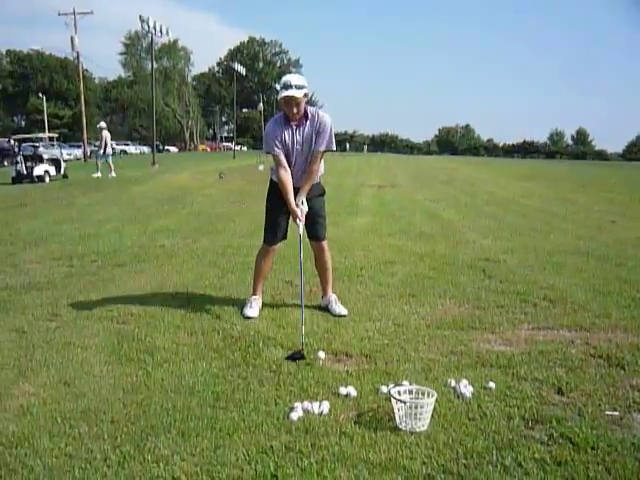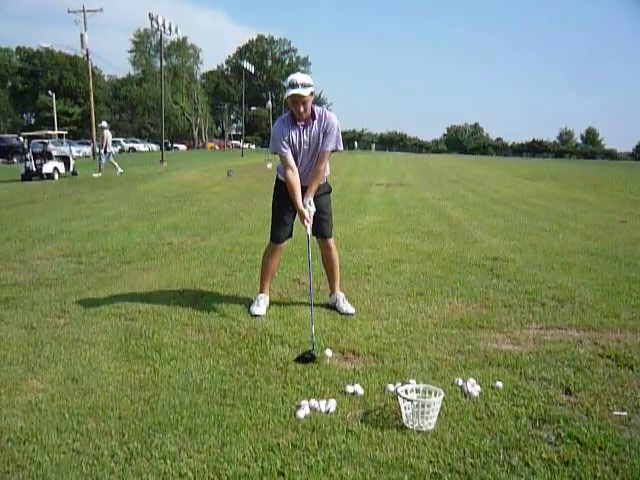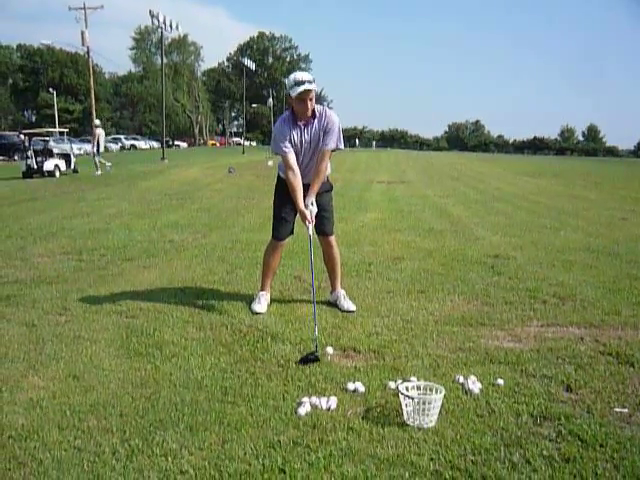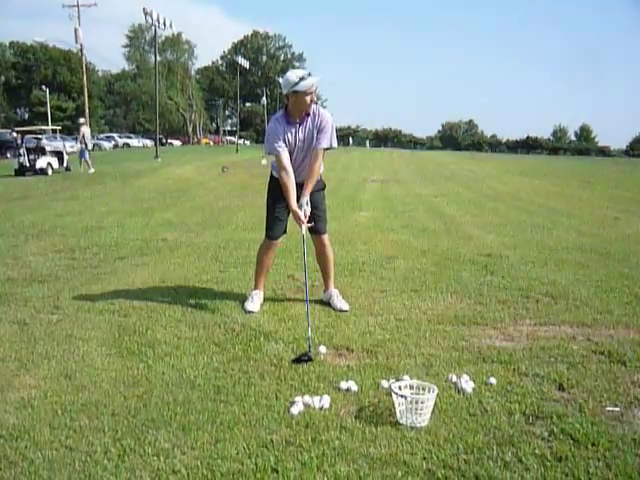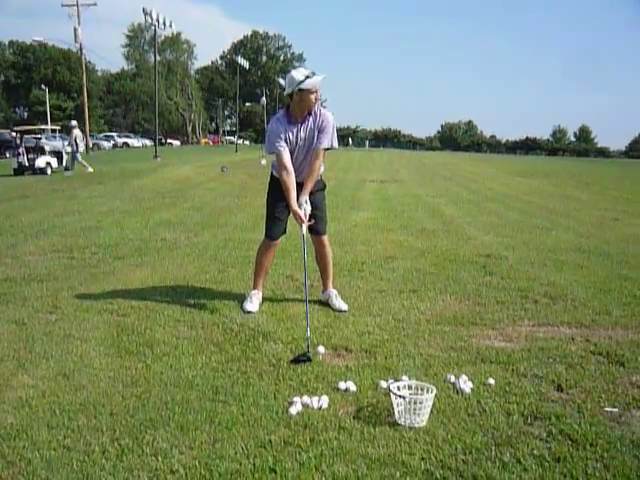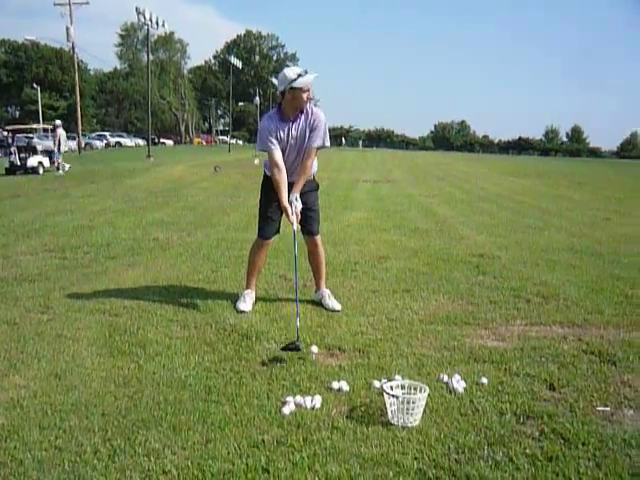
dt=0.2s
person 1, frame 1
left shoulder: (321, 121)
right shoulder: (274, 127)
left elbow: (315, 163)
right elbow: (282, 168)
left wrist: (302, 197)
right wrist: (291, 205)
left hip: (311, 188)
right hip: (280, 188)
left knee: (320, 243)
right knee: (270, 243)
left ankle: (328, 296)
right ankle: (255, 297)
person 1, frame 2
left shoulder: (328, 120)
right shoulder: (281, 127)
left elbow: (322, 163)
right elbow: (289, 168)
left wrist: (309, 197)
right wrist: (299, 206)
left hip: (318, 187)
right hip: (286, 187)
left knee: (327, 241)
right knee: (276, 242)
left ankle: (336, 295)
right ankle: (263, 295)
person 1, frame 3
left shoulder: (329, 119)
right shoulder: (282, 126)
left elbow: (323, 162)
right elbow: (291, 169)
left wrist: (311, 198)
right wrist: (300, 207)
left hip: (319, 185)
right hip: (287, 185)
left knee: (328, 238)
right knee: (278, 239)
left ankle: (337, 292)
right ankle: (264, 292)
person 1, frame 4
left shoulder: (322, 118)
right shoulder: (276, 126)
left elbow: (316, 160)
right elbow: (284, 168)
left wrist: (305, 197)
right wrist: (293, 207)
left hip: (312, 183)
right hip: (281, 183)
left knee: (321, 237)
right knee: (272, 238)
left ankle: (330, 291)
right ankle: (257, 291)
person 1, frame 5
left shoulder: (324, 118)
right shoulder: (277, 125)
left elbow: (317, 160)
right elbow: (285, 168)
left wrist: (305, 196)
right wrist: (293, 206)
left hip: (313, 183)
right hip: (281, 183)
left knee: (321, 238)
right knee: (272, 238)
left ankle: (329, 291)
right ankle: (256, 291)
person 1, frame 6
left shoulder: (316, 117)
right shoulder: (269, 123)
left elbow: (308, 159)
right elbow: (277, 166)
left wrist: (295, 194)
right wrist: (284, 204)
left hip: (306, 183)
right hip: (274, 183)
left knee: (314, 238)
right knee: (264, 238)
left ankle: (321, 291)
right ankle: (249, 291)
